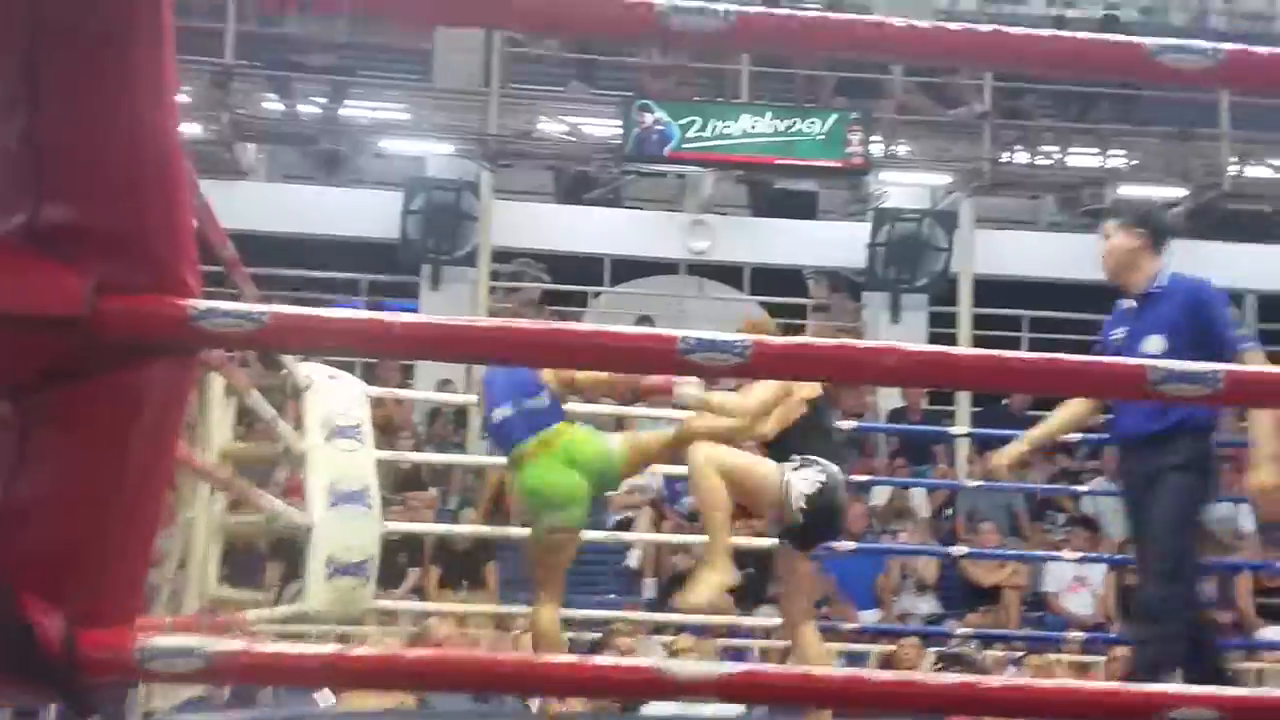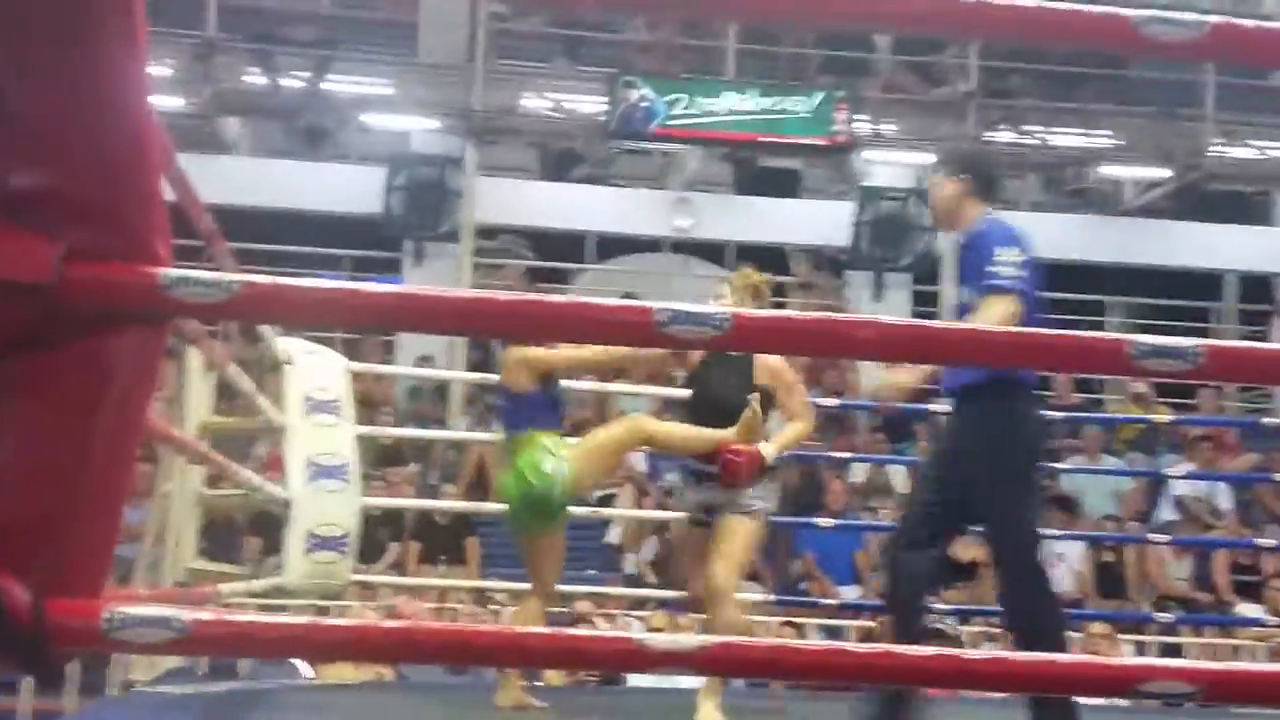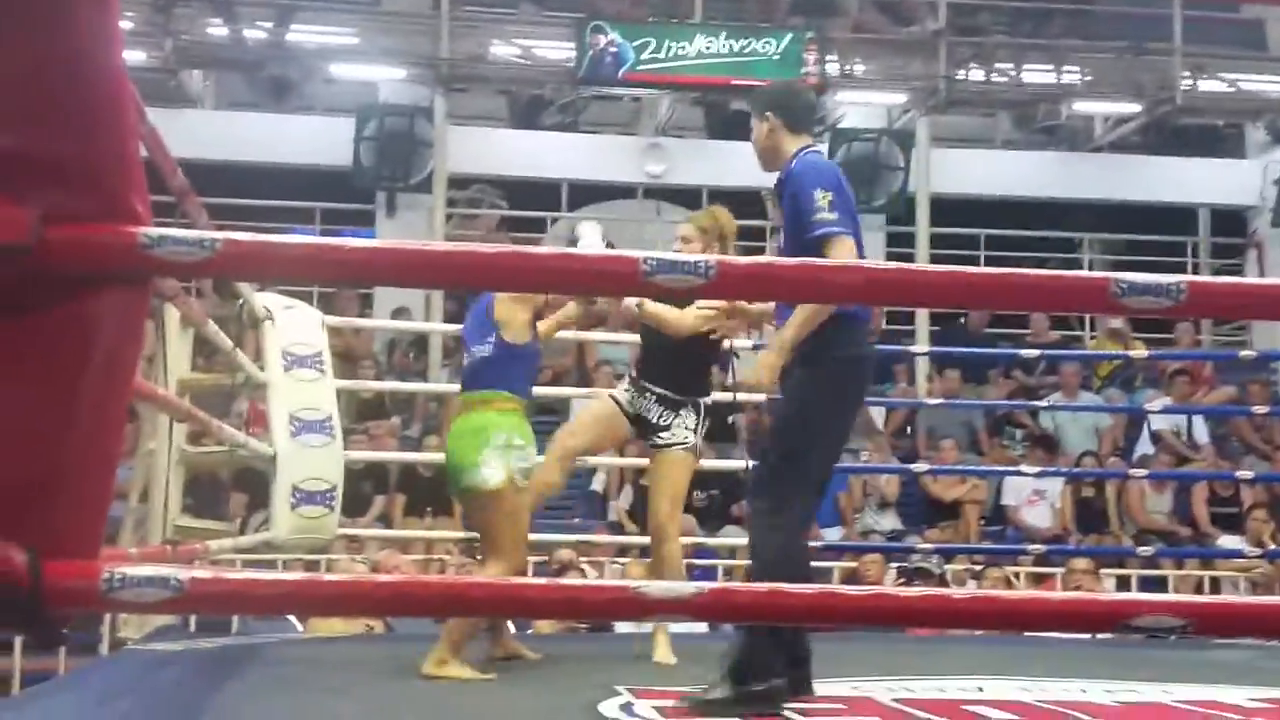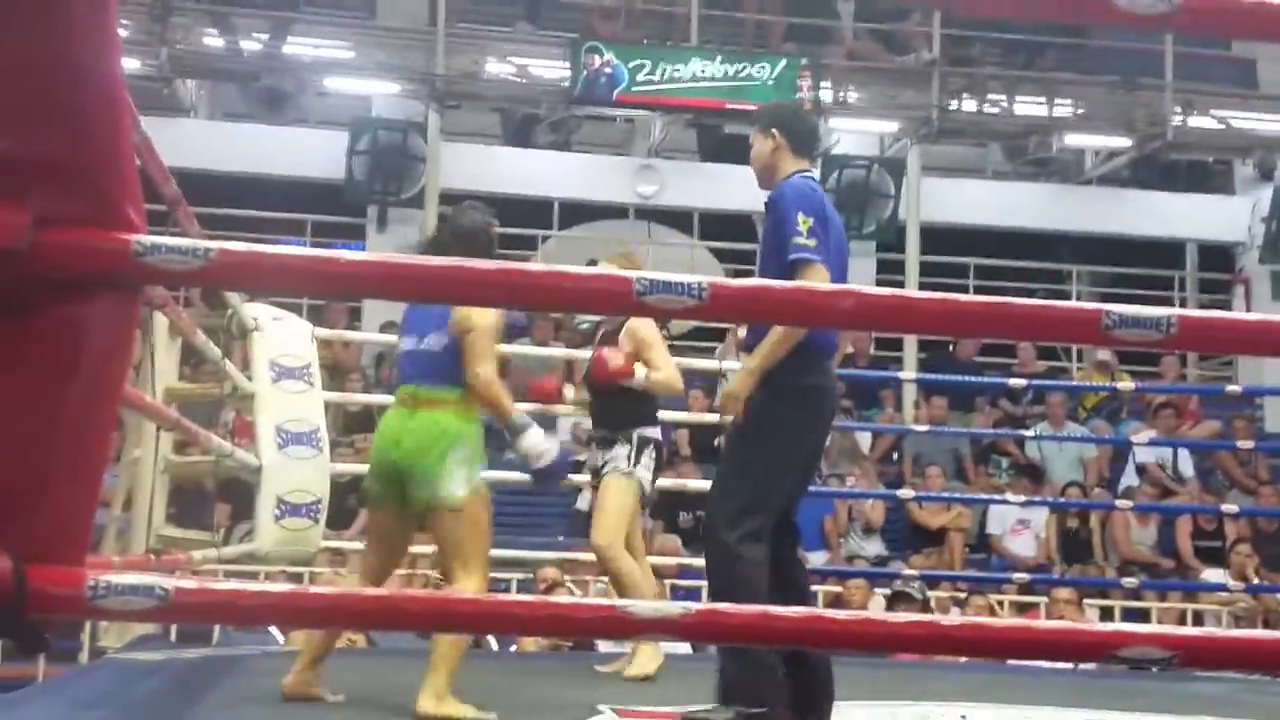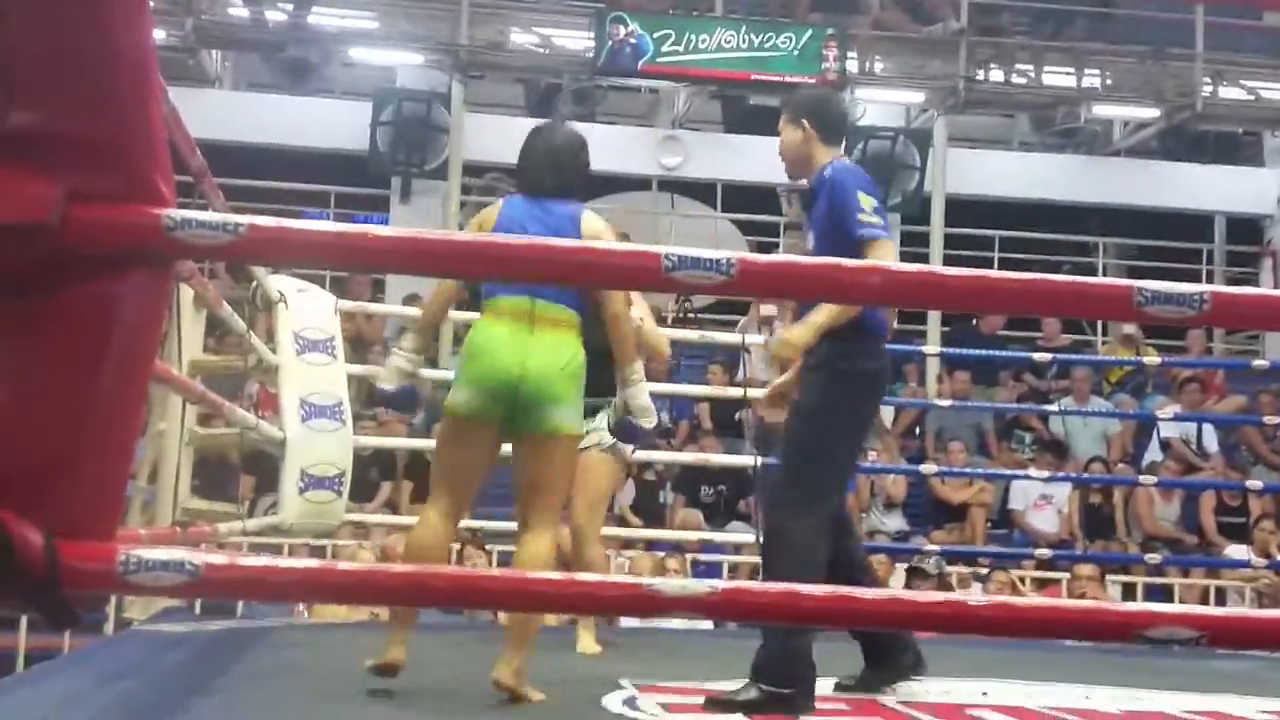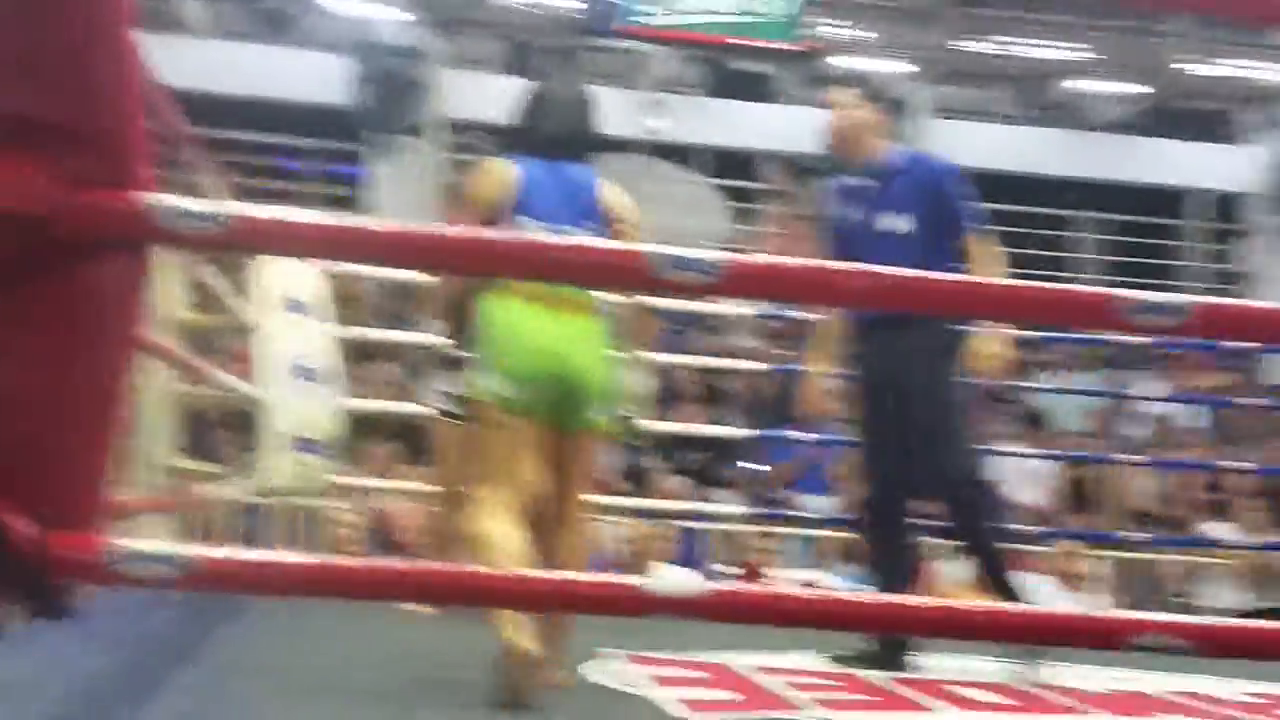
dt=0.5s
person 1, frame 1
left shoulder: (1193, 295)
right shoulder: (1117, 320)
right elbow: (1087, 400)
right wrist: (1023, 445)
left hip: (1181, 459)
right hip: (1136, 463)
left knee: (1157, 597)
right knee: (1173, 600)
person 1, frame 2
left shoulder: (999, 238)
right shoulder: (975, 248)
left elbow: (1000, 321)
left wrist: (918, 367)
left hip: (1000, 418)
right hip: (969, 421)
left knee: (1018, 574)
right knee: (908, 555)
person 1, frame 3
left shoulder: (808, 171)
right shoulder: (809, 176)
left elbow: (843, 265)
left wrist: (777, 348)
right wrist: (763, 311)
left hip: (827, 356)
right hip: (822, 355)
left knee: (777, 504)
right knee: (780, 502)
right ankle: (781, 661)
person 1, frame 4
left shoulder: (793, 196)
right shoulder: (820, 203)
left elbow: (812, 294)
left wrist: (748, 371)
left hip: (786, 385)
right hip: (809, 384)
left knee: (734, 526)
right knee: (772, 535)
person 1, frame 5
left shoulder: (842, 182)
right shoulder: (837, 188)
left elbow: (881, 266)
left wrist: (810, 326)
right wrist: (797, 373)
left hip: (847, 362)
right hip: (840, 364)
left knee: (794, 510)
right knee: (820, 513)
right ankle: (890, 648)
person 1, frame 6
left shoulder: (930, 175)
right shoulder: (839, 194)
left elbow: (980, 252)
left wrist: (994, 329)
right wrist: (821, 354)
left hip: (925, 341)
right hip: (874, 345)
left knee: (953, 478)
right knee: (885, 492)
left ankle: (1008, 606)
right ankle: (893, 633)
person 2, frame 1
left shoulder: (488, 383)
right shoulder: (544, 371)
right elbow: (607, 384)
right wrist: (663, 384)
left hip: (547, 482)
left knee: (548, 595)
right knee: (684, 433)
person 2, frame 2
left shoulder: (545, 359)
right shoulder: (524, 357)
right elbow: (596, 359)
right wrist: (651, 345)
left hip: (526, 485)
right hip: (543, 469)
left knee: (542, 588)
right knee: (636, 428)
left ankle: (511, 685)
right ankle: (732, 436)
person 2, frame 3
left shoulder: (481, 311)
right shoulder: (515, 298)
left elbow: (534, 333)
left wrist: (571, 310)
left hip: (466, 433)
right hip: (494, 438)
left knee: (499, 551)
right knee: (507, 560)
left ankle: (500, 638)
right ankle: (442, 655)
person 2, frame 4
left shoulder: (419, 300)
right shoulder: (480, 301)
right elbow: (481, 376)
right wrist: (526, 429)
left hip: (398, 434)
right hip: (445, 437)
left knee: (373, 569)
right knee: (469, 576)
left ankle: (303, 673)
person 2, frame 5
left shoulder: (494, 213)
right shoulder: (593, 227)
left elbow: (446, 291)
right elbow: (618, 315)
left wrist: (406, 353)
right wrist: (634, 386)
left hip: (490, 350)
right hip: (555, 363)
left knee: (444, 506)
right knee: (540, 524)
left ankle: (396, 642)
right ankle: (511, 665)
person 2, frame 6
left shoulder: (493, 177)
right shoulder: (610, 197)
left elbow: (470, 276)
right wrist: (634, 369)
left hip: (514, 334)
right hip: (583, 344)
left knee: (495, 501)
right knee: (563, 514)
left ankle: (516, 635)
right ankle: (551, 654)
person 3, frame 1
left shoulder: (790, 379)
right shoulder: (790, 395)
left elbow: (741, 410)
left wrist: (691, 395)
left hip: (808, 482)
right hip: (818, 495)
left knee: (702, 455)
right knee: (798, 619)
left ankle: (717, 570)
person 3, frame 2
left shoulder: (767, 362)
right shoulder: (701, 351)
left elbow: (803, 422)
left wrist: (767, 450)
left hip: (746, 486)
right hip: (703, 481)
left knee: (722, 585)
right knee: (700, 590)
person 3, frame 3
left shoulder: (719, 296)
left elbow: (679, 324)
right elbow: (623, 306)
left wrist: (630, 299)
left hip: (680, 411)
right hip: (637, 394)
left knee: (663, 524)
right knee: (564, 444)
left ankle: (659, 634)
person 3, frame 4
left shoulder: (640, 328)
right shoulder: (605, 333)
left elbow: (675, 385)
left wrist: (635, 374)
left hip: (635, 445)
right hip: (604, 446)
left knee: (606, 543)
right knee: (628, 551)
left ankle: (648, 642)
right ankle: (642, 643)
person 3, frame 5
left shoulder: (626, 296)
left elbow: (661, 355)
left wrist: (631, 313)
left hip: (609, 415)
left knee: (583, 527)
left ankle: (587, 626)
person 3, frame 6
left shoulder: (522, 252)
right shoulder: (463, 252)
right elbow: (436, 305)
right wrist: (456, 247)
left hip: (508, 373)
right hip: (460, 371)
left knee: (524, 484)
right knee: (451, 485)
right ankle: (446, 578)
